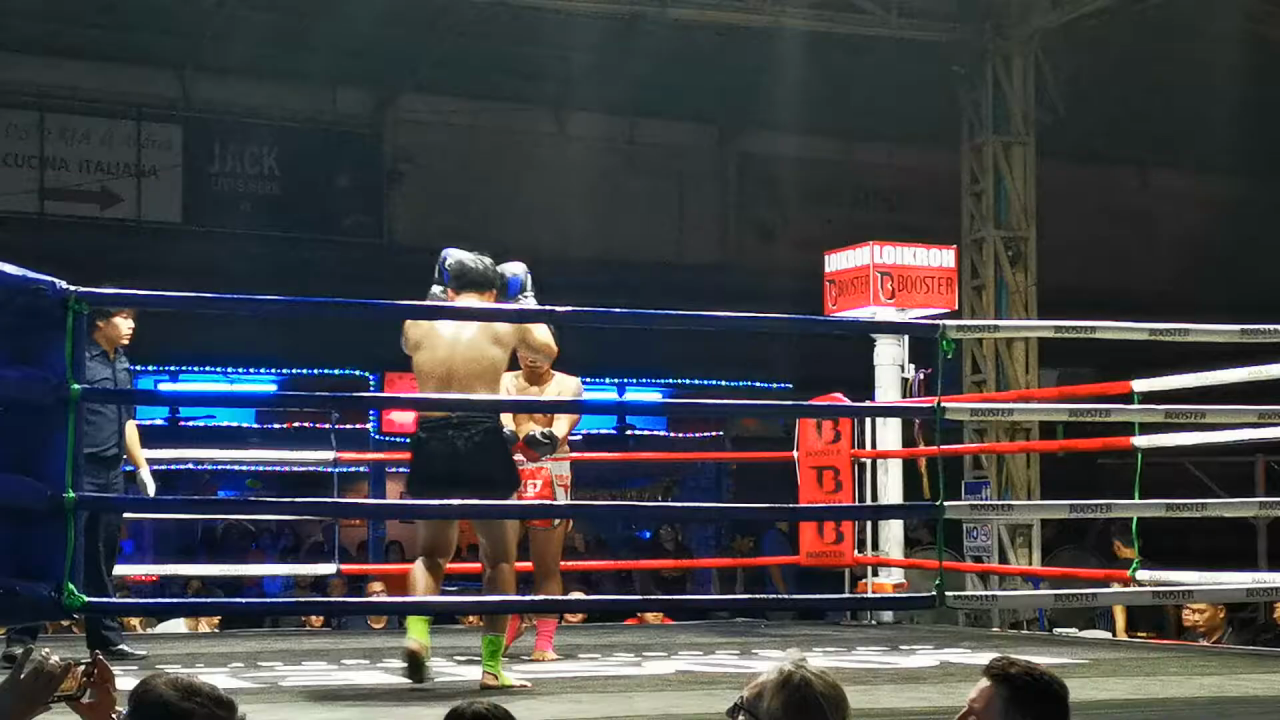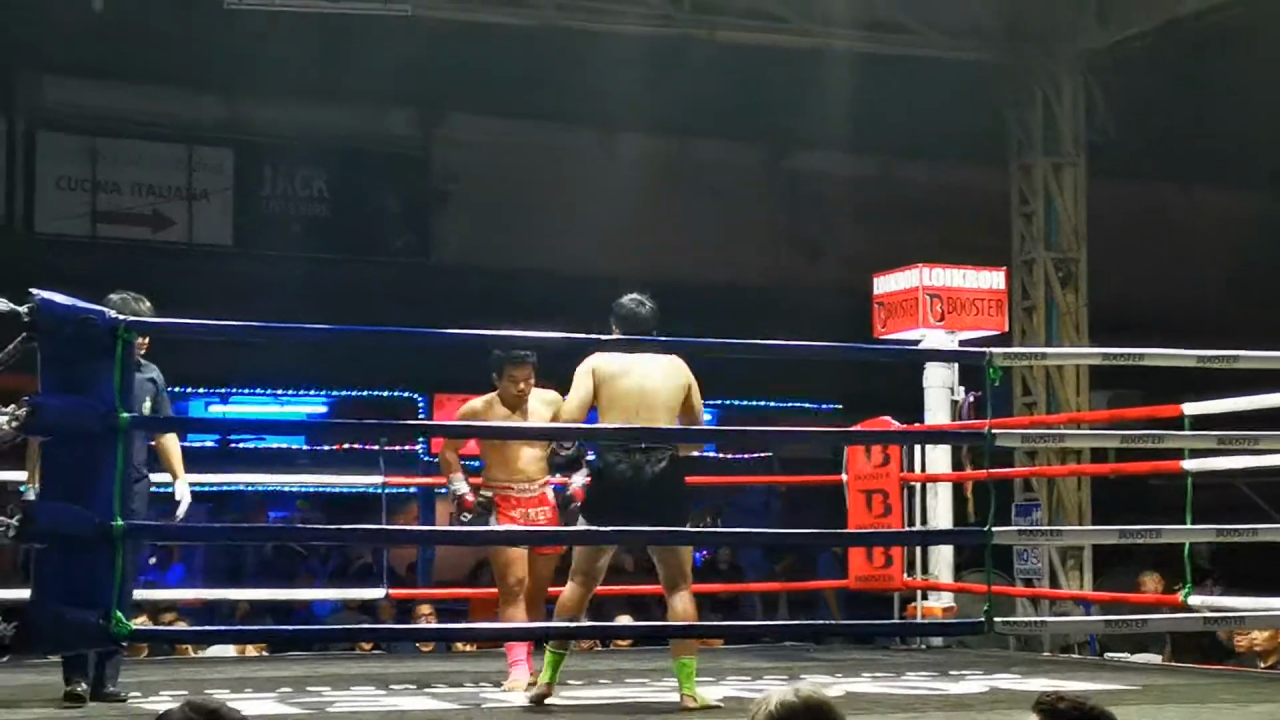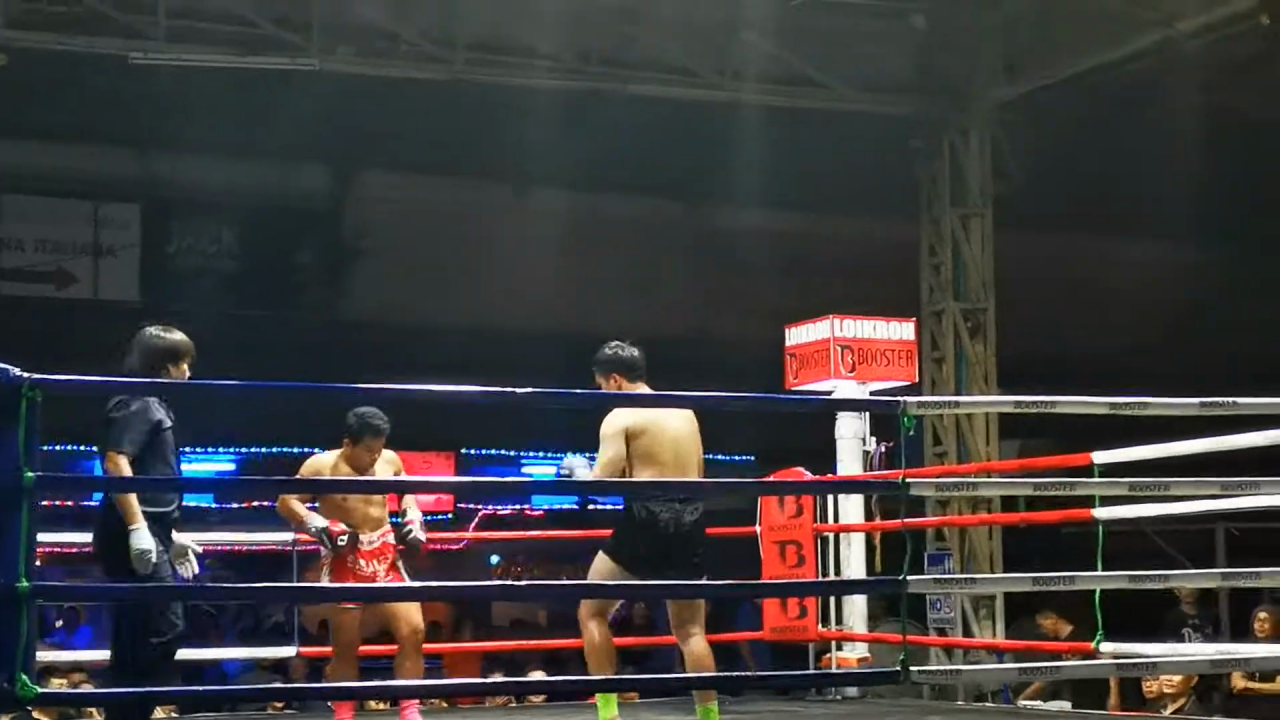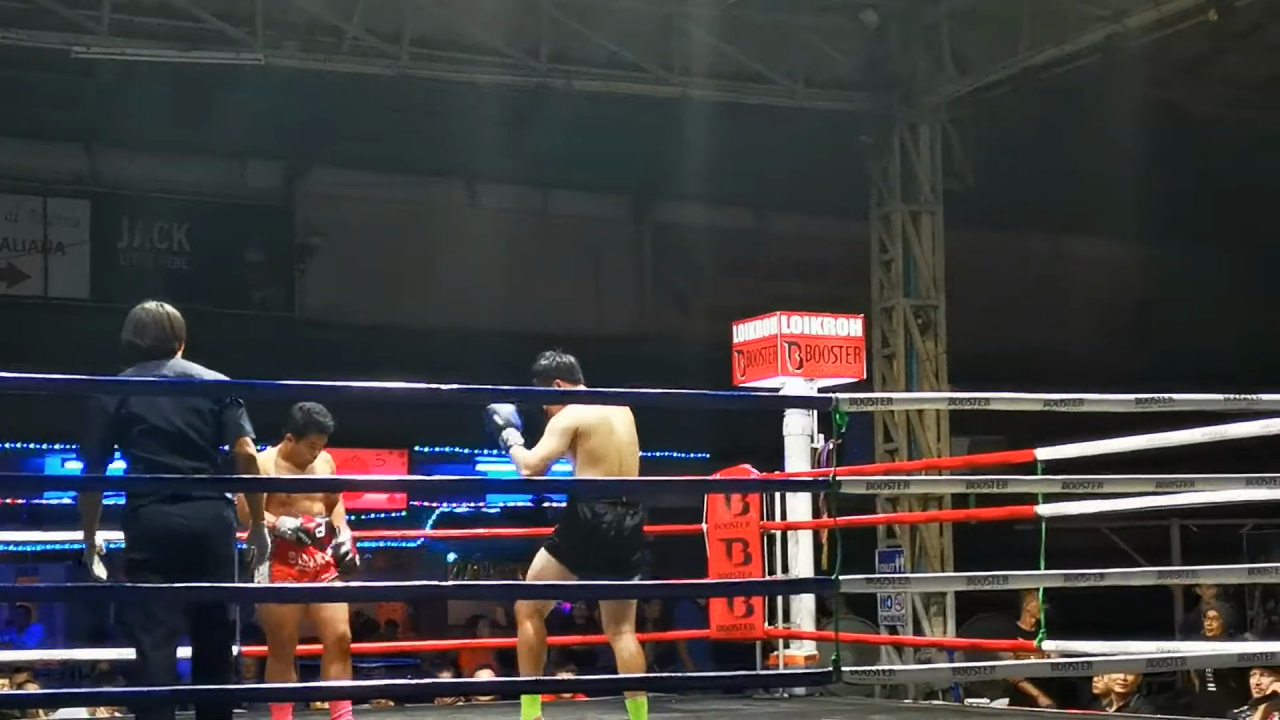
dt=1s
person 1, frame 1
left shoulder: (419, 323)
right shoulder: (506, 322)
right elbow: (548, 350)
left wrist: (434, 294)
right wrist: (526, 300)
left hip: (431, 447)
right hip: (483, 444)
left knee: (432, 554)
right knee: (500, 560)
left ankle: (417, 635)
right ankle: (492, 668)
person 1, frame 2
left shoulder: (597, 362)
right shoulder: (677, 366)
left elbow: (568, 420)
right elbow: (696, 438)
left hip: (612, 474)
right hip: (663, 477)
left knee: (581, 580)
right knee: (678, 585)
left ankle: (546, 677)
right ankle: (689, 689)
person 1, frame 3
left shoulder: (619, 418)
right shoulder: (684, 411)
left elbow: (602, 483)
left wrist: (577, 471)
left hip: (645, 521)
right hip: (689, 522)
left knee: (591, 614)
right knee: (691, 632)
person 1, frame 4
left shoulder: (569, 417)
right shoulder: (619, 409)
left elbow: (532, 468)
left wrist: (509, 433)
right wrist: (551, 425)
left hip: (588, 522)
right hip: (627, 525)
left knee: (528, 611)
right knee: (622, 630)
person 2, frame 1
left shoulder: (122, 365)
left wrist: (141, 467)
left hip: (111, 473)
right hip: (76, 470)
left knee: (102, 558)
left ankle: (106, 639)
person 2, frame 2
left shoulder: (150, 375)
left elbow: (164, 432)
left wrist: (180, 480)
right wrist: (35, 483)
left hip: (131, 491)
left knee: (120, 587)
left ankle: (104, 678)
right ankle: (77, 676)
person 2, frame 3
left shoulder: (151, 405)
right shoulder: (140, 402)
right elbow: (116, 463)
left wrist: (171, 536)
right wrist: (137, 527)
left hip: (152, 536)
right hip: (137, 538)
left knee: (136, 638)
right knee: (164, 629)
person 2, frame 4
left shoulder: (113, 394)
right shoulder: (215, 383)
left elbow: (93, 473)
right elbow: (246, 454)
left wrist: (90, 539)
right wrist: (258, 522)
left hip: (151, 525)
right hip: (211, 520)
left knee: (155, 643)
right knee: (215, 640)
person 3, frame 1
left shoulder: (569, 384)
right shoulder: (506, 382)
left elbow: (565, 421)
right elbow: (503, 415)
left wrist: (551, 437)
left hip: (551, 477)
left knee: (547, 566)
left ankle: (544, 642)
right ankle: (510, 623)
person 3, frame 2
left shoulder: (550, 401)
right shoulder: (478, 410)
left elbow: (571, 437)
right elbow: (449, 450)
left wrist: (576, 474)
right wrist: (462, 493)
left hip: (543, 502)
right hip: (502, 505)
left knee: (537, 591)
right knee: (513, 587)
left ankle: (526, 659)
right ankle: (518, 666)
person 3, frame 3
left shoulder: (389, 461)
right shoulder: (321, 465)
left elbow: (408, 491)
right elbow: (286, 502)
left wrist: (414, 518)
right wrist: (321, 526)
left hip: (385, 558)
right hip: (344, 563)
left knee: (413, 632)
right knee: (345, 648)
person 3, frame 4
left shoulder: (325, 462)
right shoulder: (262, 463)
right elbow: (245, 510)
left wrist: (344, 535)
right wrist: (285, 525)
left hip: (322, 560)
right hip: (280, 562)
left knee: (339, 639)
right knee: (282, 648)
